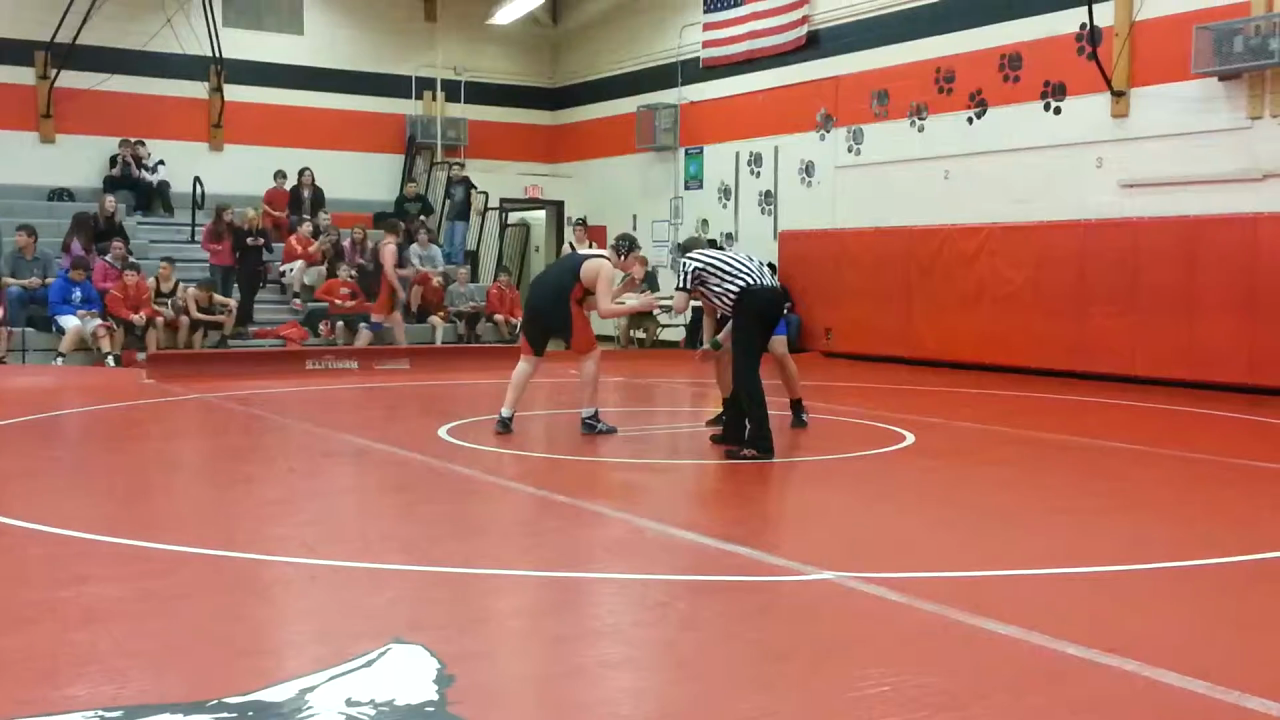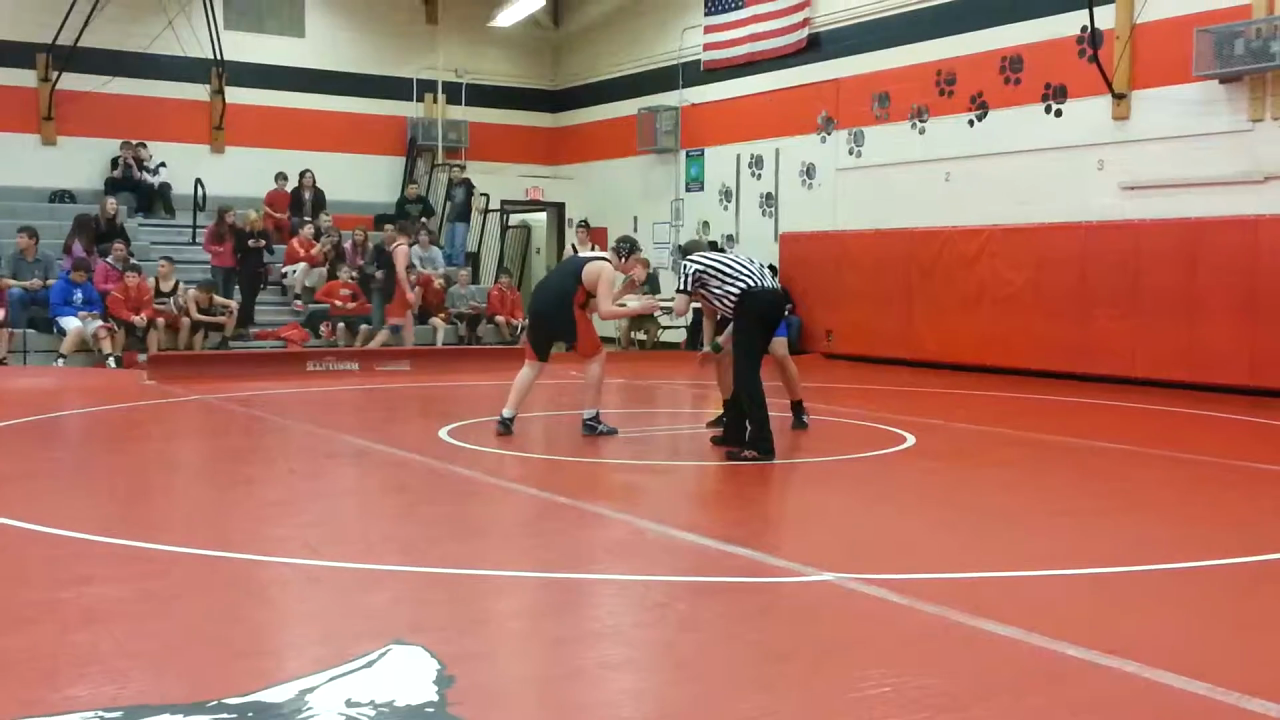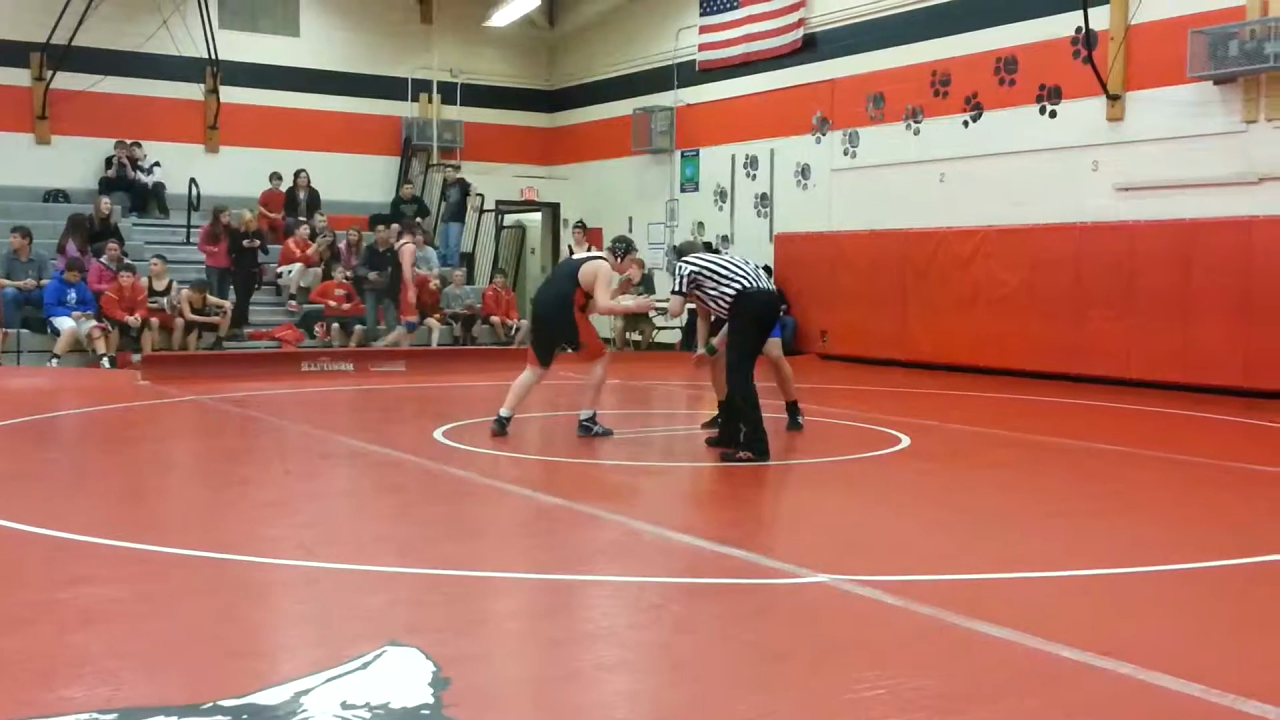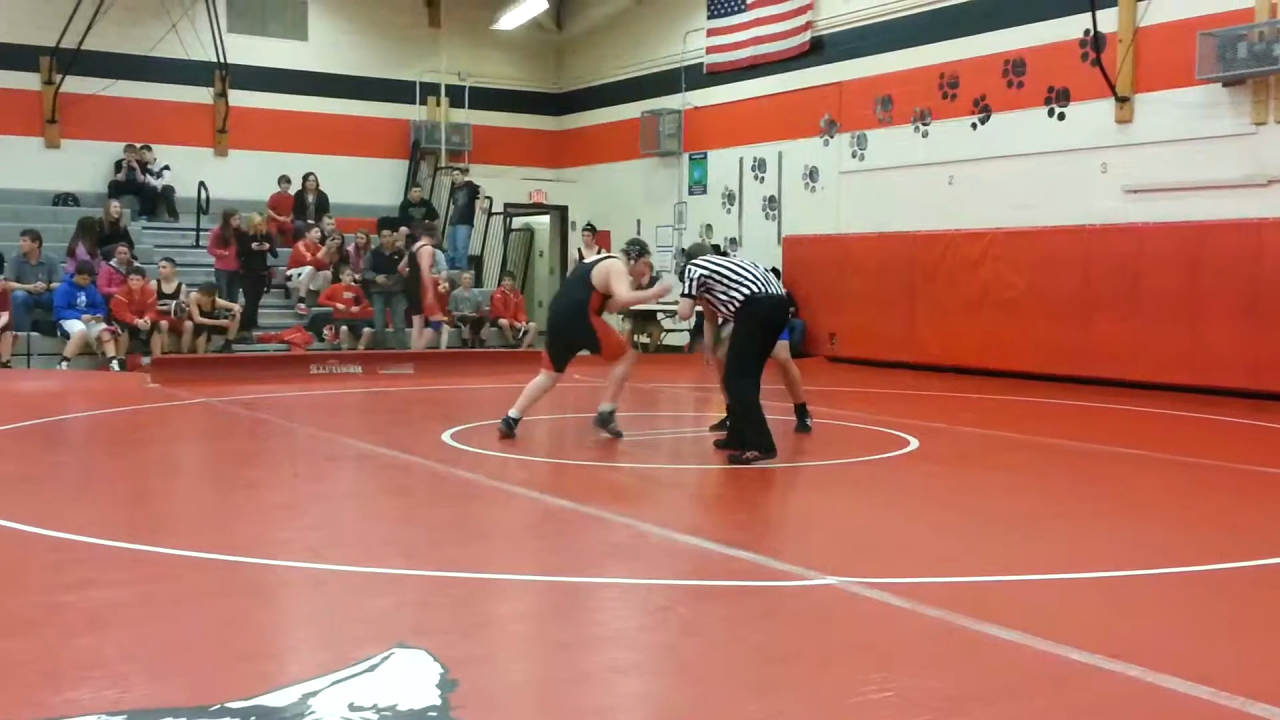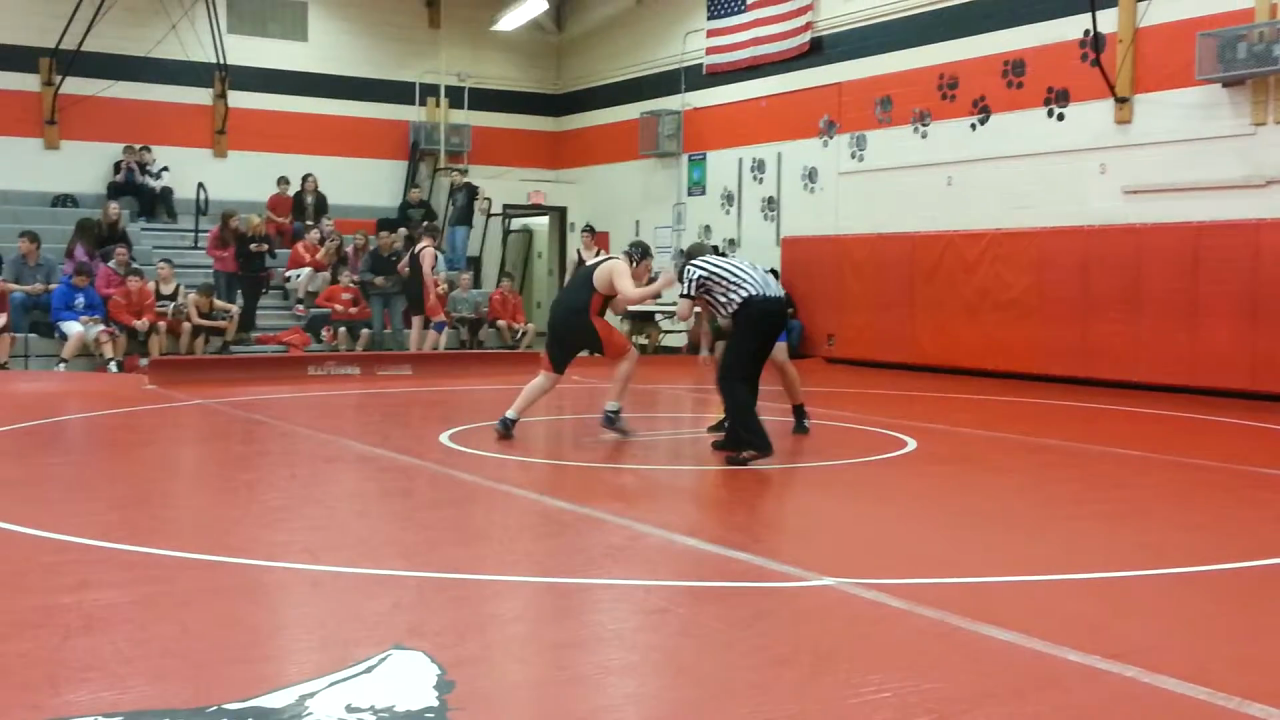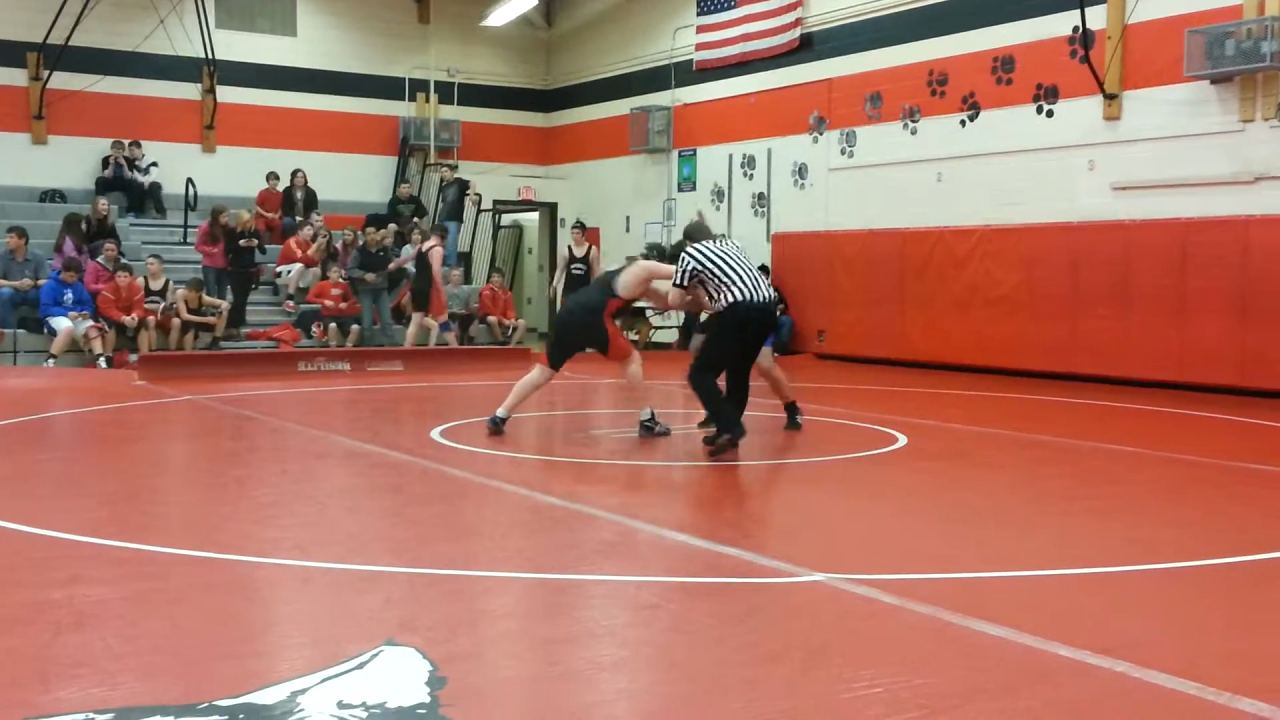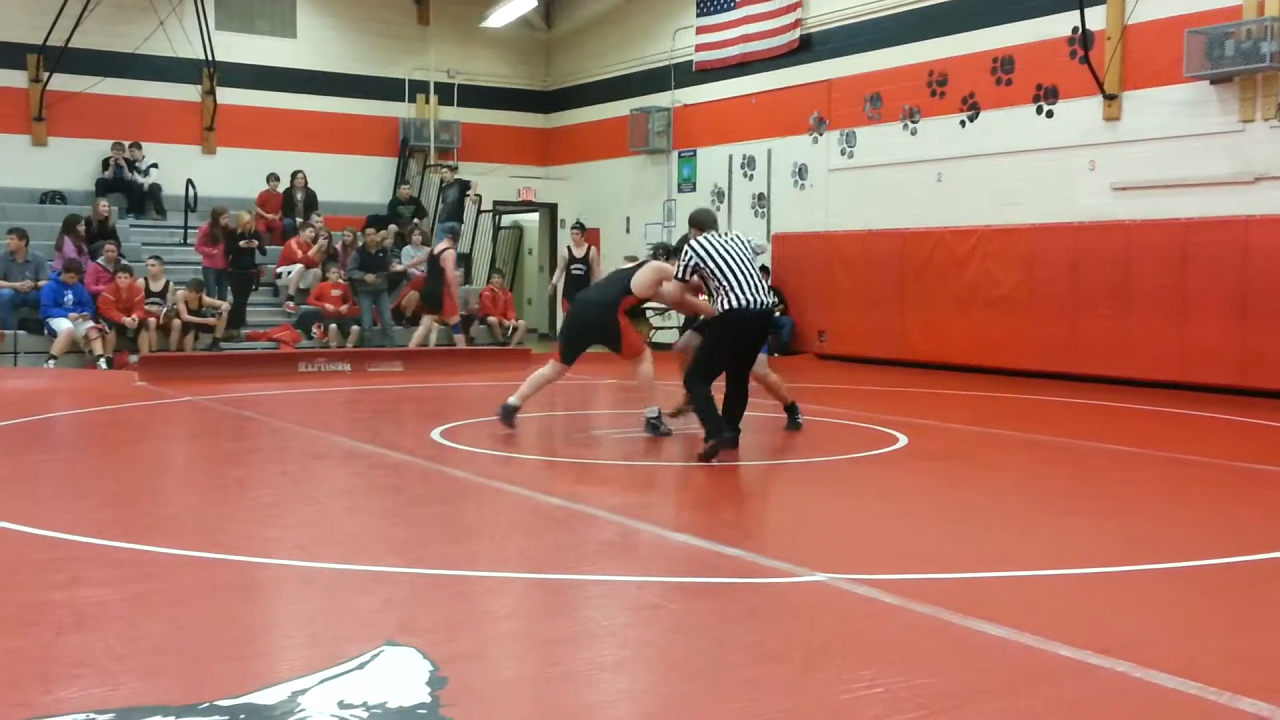
dt=0.1s
person 1, frame 1
left shoulder: (688, 261)
right shoulder: (722, 258)
left elbow: (679, 307)
right elbow: (741, 315)
left wrist: (692, 290)
right wrist: (715, 344)
left hip: (753, 298)
right hip: (773, 295)
left knee: (745, 373)
right knee: (745, 370)
left ankle: (760, 444)
right ankle: (733, 432)
person 1, frame 2
left shoulder: (689, 264)
right shoulder: (723, 260)
left elbow: (680, 310)
right elbow: (742, 317)
left wrist: (693, 293)
right wrist: (716, 347)
left hip: (754, 300)
right hip: (774, 297)
left knee: (746, 374)
right knee: (745, 371)
left ankle: (761, 445)
right ankle: (734, 433)
person 1, frame 3
left shoulder: (684, 264)
right shoulder: (719, 261)
left elbow: (674, 311)
left wrist: (688, 294)
right wrist: (710, 349)
left hip: (749, 301)
right hip: (770, 298)
left knee: (738, 374)
right knee: (740, 372)
left ankle: (755, 445)
right ankle: (729, 435)
person 1, frame 4
left shoulder: (694, 267)
right shoulder: (728, 263)
left elbow: (684, 313)
left wrist: (698, 297)
left hip: (757, 306)
right hip: (778, 303)
left knee: (735, 378)
right knee: (748, 375)
left ankle: (760, 445)
right ankle: (738, 437)
person 1, frame 5
left shoulder: (693, 267)
right shoulder: (730, 261)
left elbow: (683, 314)
left wrist: (694, 298)
left hip: (752, 309)
right hip: (776, 303)
left knee: (729, 380)
right knee: (746, 377)
left ankle: (756, 443)
right ankle: (738, 442)
person 1, frame 6
left shoulder: (689, 254)
right shoulder: (728, 245)
left elbow: (674, 302)
left wrist: (688, 286)
left hip: (739, 311)
right hip: (766, 307)
left knee: (700, 374)
right knee: (738, 371)
left ankle: (730, 429)
right ankle: (728, 431)
person 1, frame 7
left shoulder: (693, 247)
right shoulder: (736, 238)
right elbow: (761, 250)
left wrist: (692, 279)
left hip: (733, 315)
right hip: (763, 311)
left knee: (696, 379)
right knee: (738, 376)
left ankle: (719, 432)
right ankle: (728, 432)
person 2, frame 1
left shoulder: (591, 256)
right shoulder: (606, 267)
left elbow: (590, 303)
right elbow: (604, 310)
left wrist: (623, 289)
right wrist: (636, 306)
left hip: (535, 299)
right hip: (558, 304)
left knee: (528, 361)
right knee: (590, 354)
left ankle: (504, 418)
right ankle: (590, 418)
person 2, frame 2
left shoulder: (591, 258)
right shoulder: (607, 269)
left elbow: (591, 305)
right elbow: (604, 312)
left wrist: (623, 290)
right wrist: (637, 309)
left hip: (539, 305)
right hip: (562, 308)
left knee: (533, 365)
right knee: (596, 357)
left ankle: (505, 419)
right ankle: (591, 420)
person 2, frame 3
left shoulder: (588, 259)
right shoulder: (604, 267)
left elbow: (593, 303)
right elbow: (602, 307)
right wrist: (634, 306)
left hip: (541, 311)
right hip: (563, 313)
left knee: (535, 371)
right knee: (601, 359)
left ankle: (502, 418)
right ankle: (587, 420)
person 2, frame 4
left shoulder: (602, 261)
right shoulder: (617, 266)
left elbow: (611, 304)
right elbow: (623, 300)
left wrist: (633, 284)
right wrist: (653, 293)
left hip: (557, 317)
right hip: (579, 317)
left knee: (549, 375)
right knee: (625, 356)
left ankle: (511, 419)
right ankle: (605, 413)
person 2, frame 5
left shoulder: (605, 264)
right shoulder: (618, 266)
left elbow: (619, 302)
right elbow: (629, 297)
right wrist: (659, 285)
left hip: (560, 318)
right hip: (580, 319)
left knee: (548, 378)
right knee: (629, 355)
left ankle: (507, 421)
right ankle: (612, 412)
person 2, frame 6
left shoulder: (633, 272)
right shoulder: (645, 268)
left elbow: (660, 300)
left hip: (567, 316)
right hip: (588, 319)
left knee: (543, 372)
right knee: (631, 359)
left ankle: (499, 417)
right ankle: (647, 421)
person 2, frame 7
left shoulder: (630, 267)
right shoulder: (658, 268)
left hip: (579, 310)
right hip: (605, 314)
left knee: (556, 366)
right knee: (643, 357)
left ankle: (511, 405)
right ankle: (653, 419)
